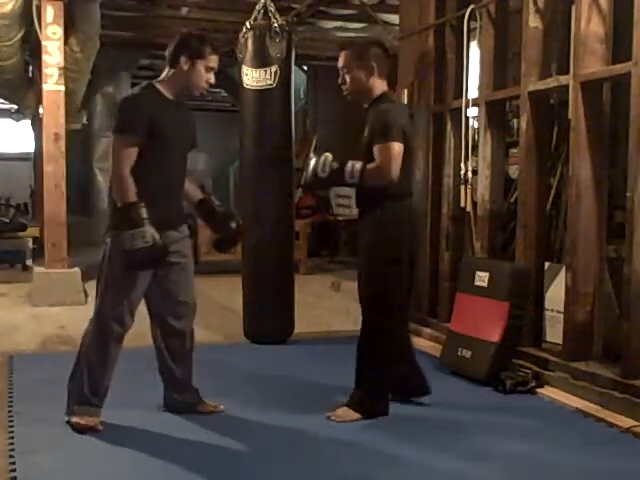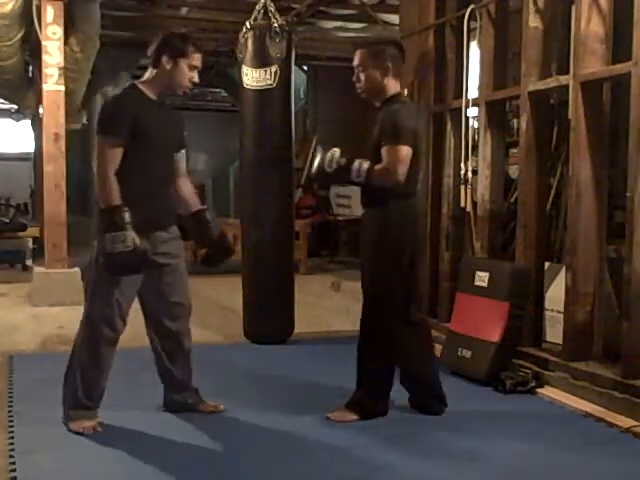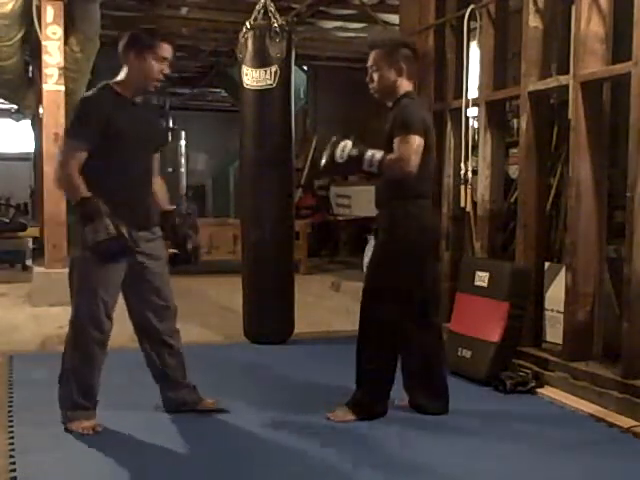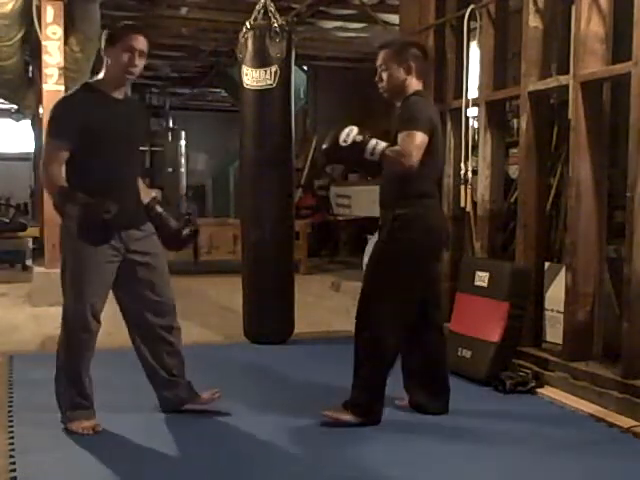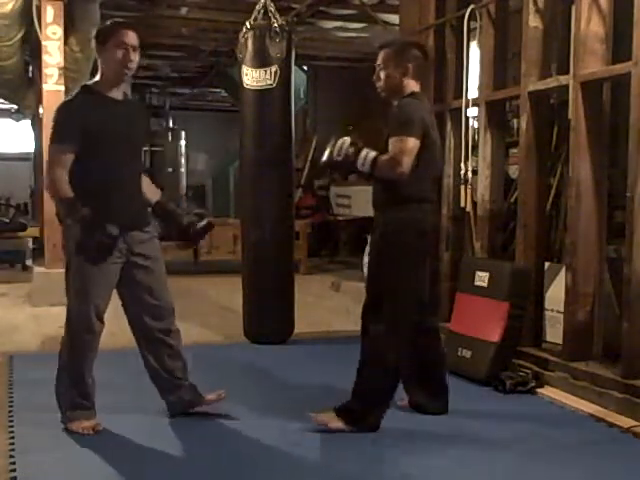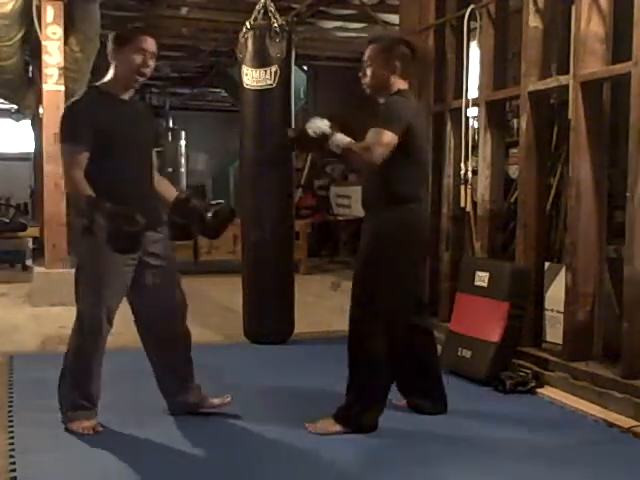
dt=0.2s
person 1, frame 1
left shoulder: (183, 114)
right shoulder: (139, 105)
right elbow: (121, 171)
left wrist: (209, 208)
right wrist: (136, 224)
left hip: (174, 231)
right hip: (135, 230)
left knee: (179, 314)
right knee: (112, 318)
left ankle: (181, 394)
right ankle: (84, 404)
person 1, frame 2
left shoulder: (172, 118)
right shoulder: (123, 106)
right elbow: (105, 172)
left wrist: (204, 221)
right wrist: (119, 226)
left hip: (165, 233)
right hip: (124, 234)
left knee: (175, 315)
right knee: (103, 320)
left ankle: (181, 394)
right ankle: (80, 407)
person 1, frame 3
left shoulder: (150, 118)
right shoulder: (94, 106)
right elbow: (67, 171)
left wrist: (173, 221)
right wrist: (95, 214)
left hip: (146, 233)
left knee: (160, 316)
right knee: (91, 321)
left ankle: (179, 393)
right ankle: (78, 408)
person 1, frame 4
left shoulder: (136, 112)
right shoulder: (75, 105)
right elbow: (51, 169)
left wrist: (158, 214)
right wrist: (74, 203)
left hip: (137, 230)
right hip: (91, 232)
left knee: (159, 312)
right knee: (81, 321)
left ankle: (176, 391)
right ankle: (76, 408)
person 1, frame 5
left shoulder: (137, 111)
right shoulder: (76, 108)
right elbow: (56, 175)
left wrist: (167, 209)
right wrist: (76, 215)
left hip: (139, 231)
right hip: (95, 234)
left knee: (158, 316)
right knee: (84, 322)
left ankle: (182, 395)
right ankle: (77, 408)
person 1, frame 6
left shoulder: (142, 112)
right shoulder: (85, 109)
right elbow: (73, 175)
left wrist: (185, 205)
right wrist: (102, 212)
left hip: (150, 231)
right hip: (108, 235)
left knee: (168, 315)
right knee: (94, 320)
left ankle: (184, 396)
right ankle: (77, 408)
person 2, frame 1
left shoulder: (386, 114)
right shoulder: (380, 112)
left elbow: (387, 171)
left wrist: (339, 171)
right wrist: (340, 171)
left hip: (388, 221)
right hip: (383, 220)
left knee: (379, 312)
right knee: (389, 309)
left ankle: (368, 399)
right ankle: (407, 380)
person 2, frame 2
left shoulder: (396, 114)
right shoulder: (394, 112)
left elbow: (394, 173)
left wrist: (345, 168)
right wrist: (347, 166)
left hip: (391, 222)
right hip: (395, 221)
left knee: (380, 313)
right knee: (403, 313)
left ankle: (368, 401)
right ankle: (427, 394)
person 2, frame 3
left shoulder: (408, 110)
right shoulder: (408, 110)
left elbow: (406, 164)
left wrist: (359, 158)
right wrist: (361, 160)
left hip: (405, 222)
right hip: (417, 221)
left knee: (381, 311)
right knee: (419, 313)
left ankle: (368, 402)
right ankle: (429, 395)
person 2, frame 4
left shoulder: (414, 107)
right shoulder: (419, 108)
left elbow: (407, 158)
left wrist: (362, 145)
right wrist: (363, 149)
left hip: (410, 221)
right hip: (423, 219)
left knee: (379, 311)
right knee: (422, 312)
left ankle: (364, 404)
right ankle: (430, 395)
person 2, frame 5
left shoulder: (408, 110)
right shoulder: (416, 110)
left elbow: (398, 166)
left wrist: (355, 156)
right wrist: (359, 157)
left hip: (404, 224)
right hip: (417, 221)
left knee: (384, 318)
right knee: (418, 314)
left ankle: (361, 412)
right ankle: (430, 395)
person 2, frame 6
left shoulder: (395, 107)
right shoulder: (404, 107)
left elbow: (370, 156)
left wrist: (328, 136)
right wrist: (339, 137)
left hip: (393, 223)
right hip: (408, 220)
left knee: (371, 319)
right knee: (408, 315)
left ankle: (358, 414)
right ankle: (427, 396)
